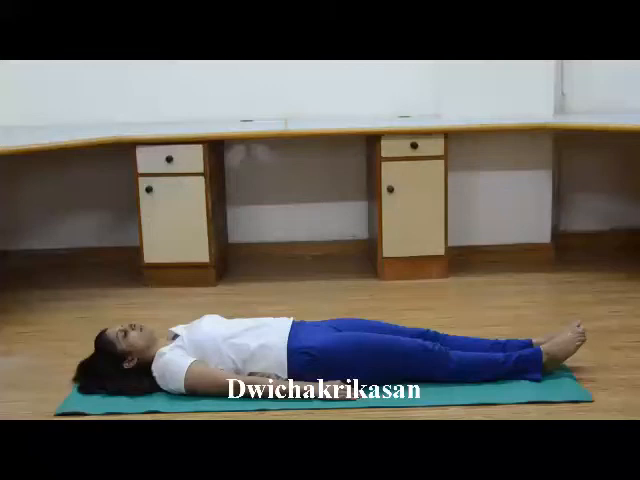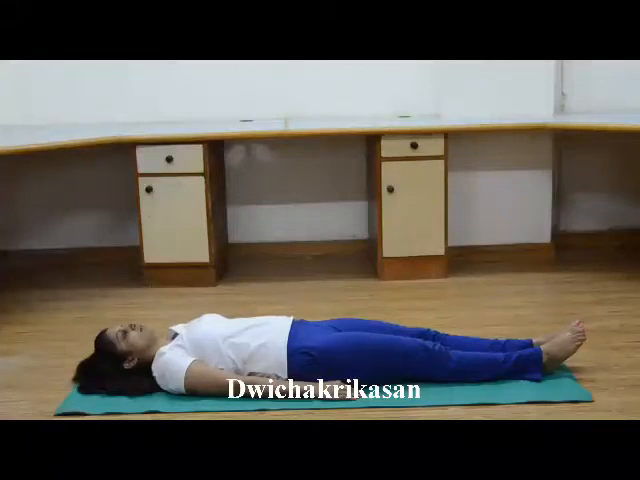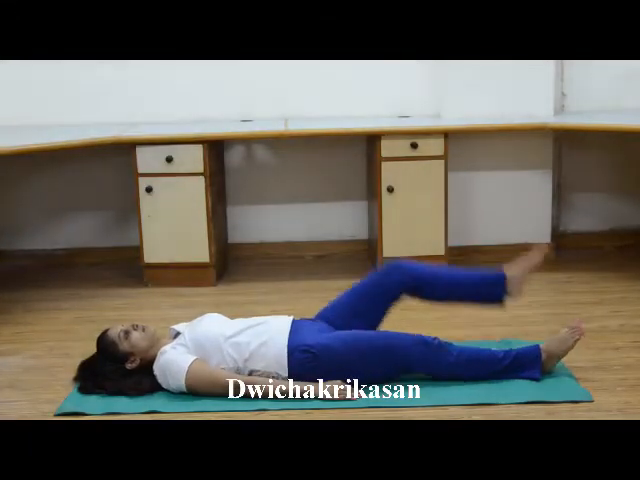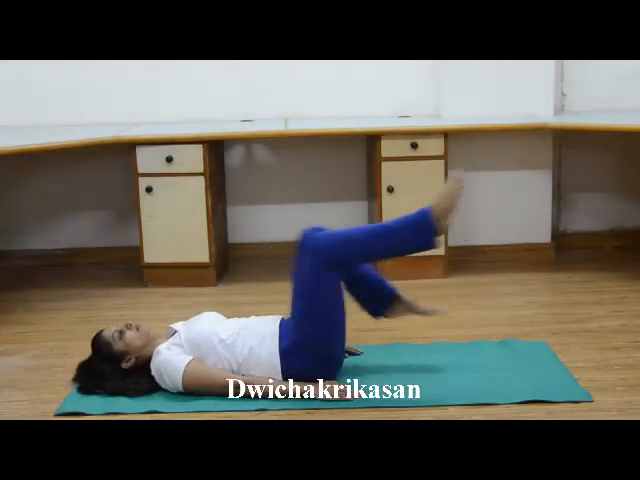
dt=1s
person 1, frame 1
left shoulder: (179, 332)
right shoulder: (166, 367)
right elbow: (235, 383)
right wrist: (310, 387)
left hip: (301, 330)
right hip: (302, 356)
left knee: (423, 336)
right knee: (430, 358)
left ankle: (531, 344)
right ankle: (538, 358)
person 1, frame 2
left shoulder: (178, 333)
right shoulder: (167, 367)
right elbow: (238, 383)
right wrist: (310, 388)
left hip: (303, 330)
right hip: (303, 356)
left knee: (423, 335)
right knee: (426, 358)
left ankle: (530, 345)
right ankle: (538, 360)
person 1, frame 3
left shoulder: (180, 332)
right shoulder: (168, 366)
right elbow: (233, 383)
right wrist: (310, 387)
left hip: (306, 329)
right hip: (306, 357)
left knee: (396, 274)
right knee: (424, 350)
left ankle: (502, 282)
right ankle: (534, 359)
person 1, frame 4
left shoulder: (175, 334)
right shoulder: (163, 364)
right elbow: (231, 383)
left wrist: (330, 333)
right wrist: (304, 388)
left hip: (289, 335)
right hip: (302, 360)
left knee: (316, 238)
right knee: (321, 253)
left ankle: (386, 301)
right ankle: (429, 223)
